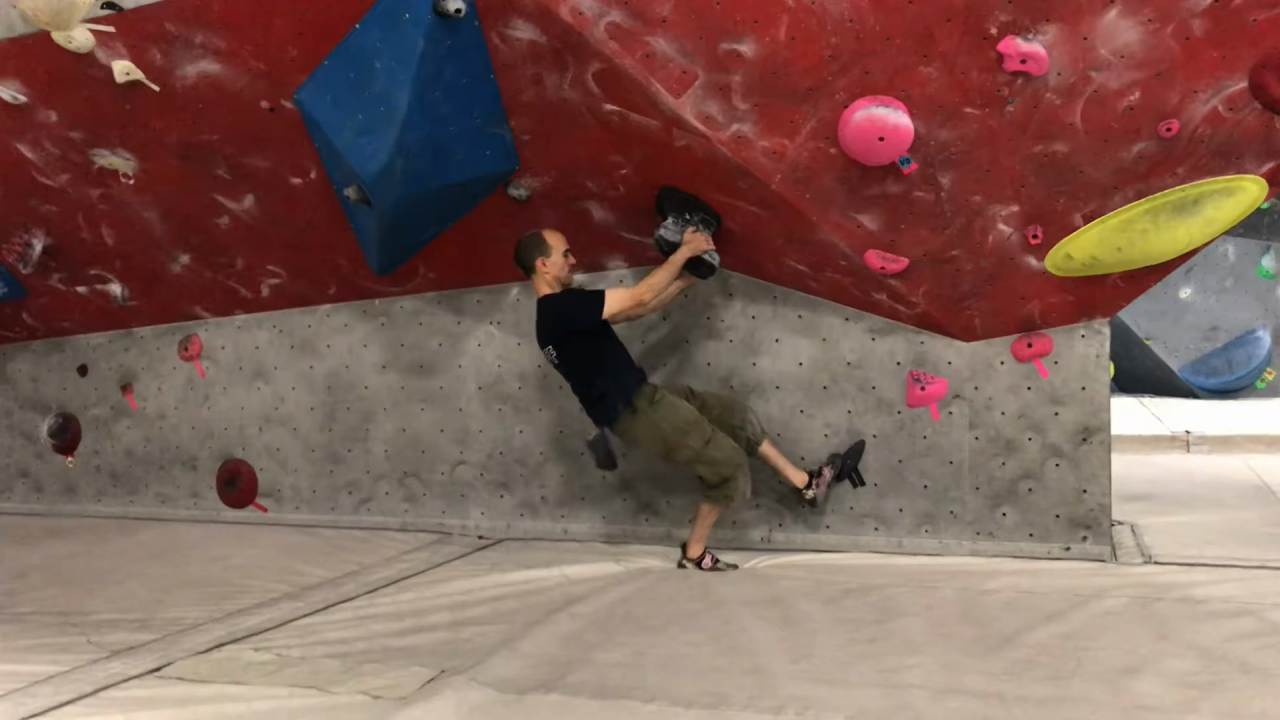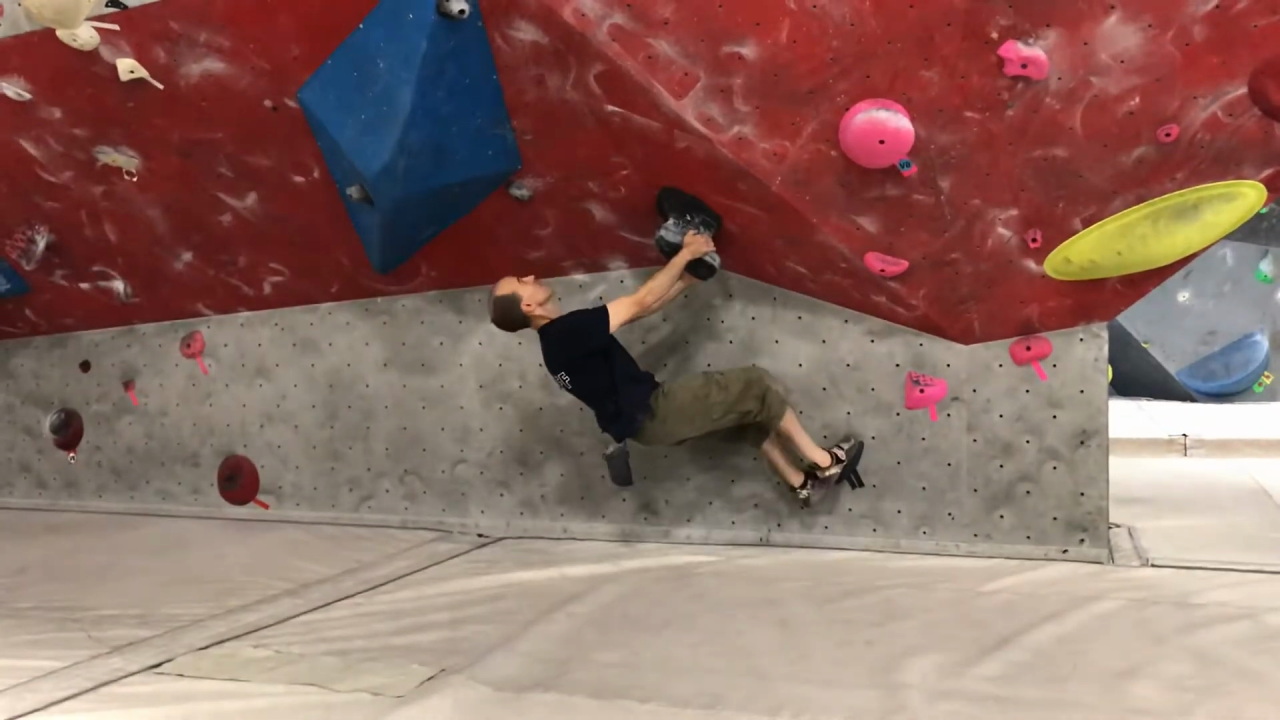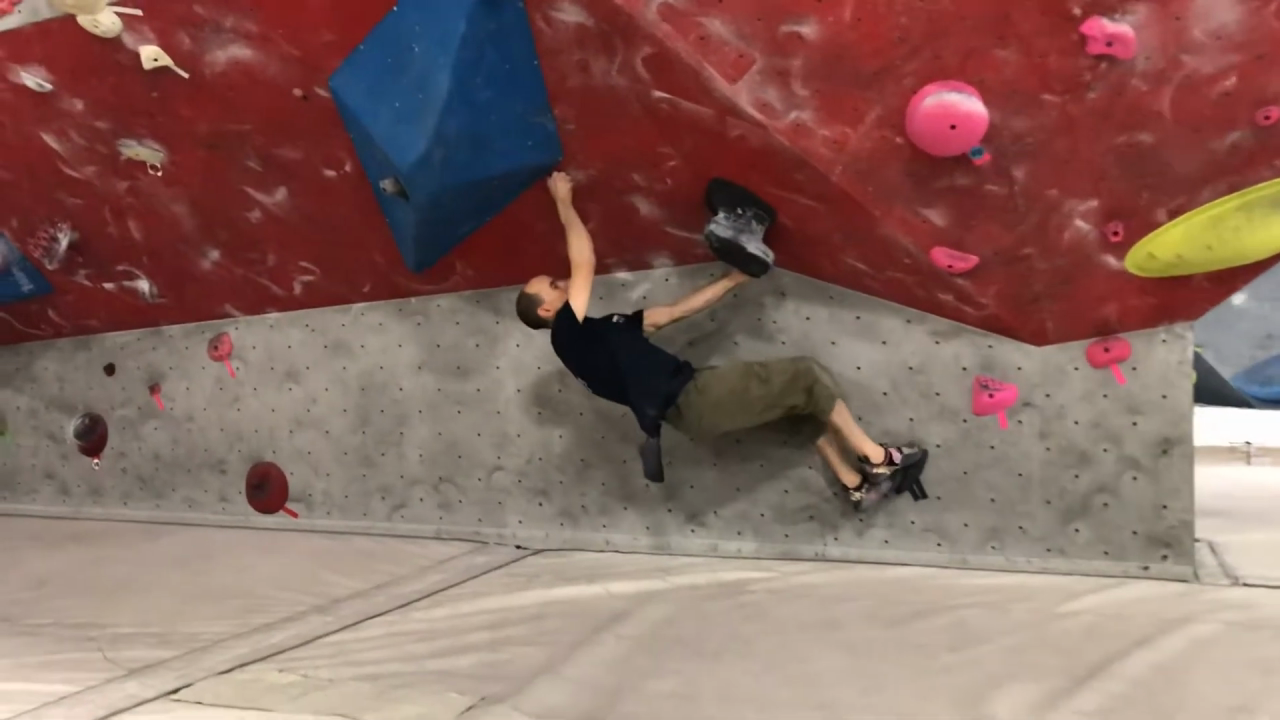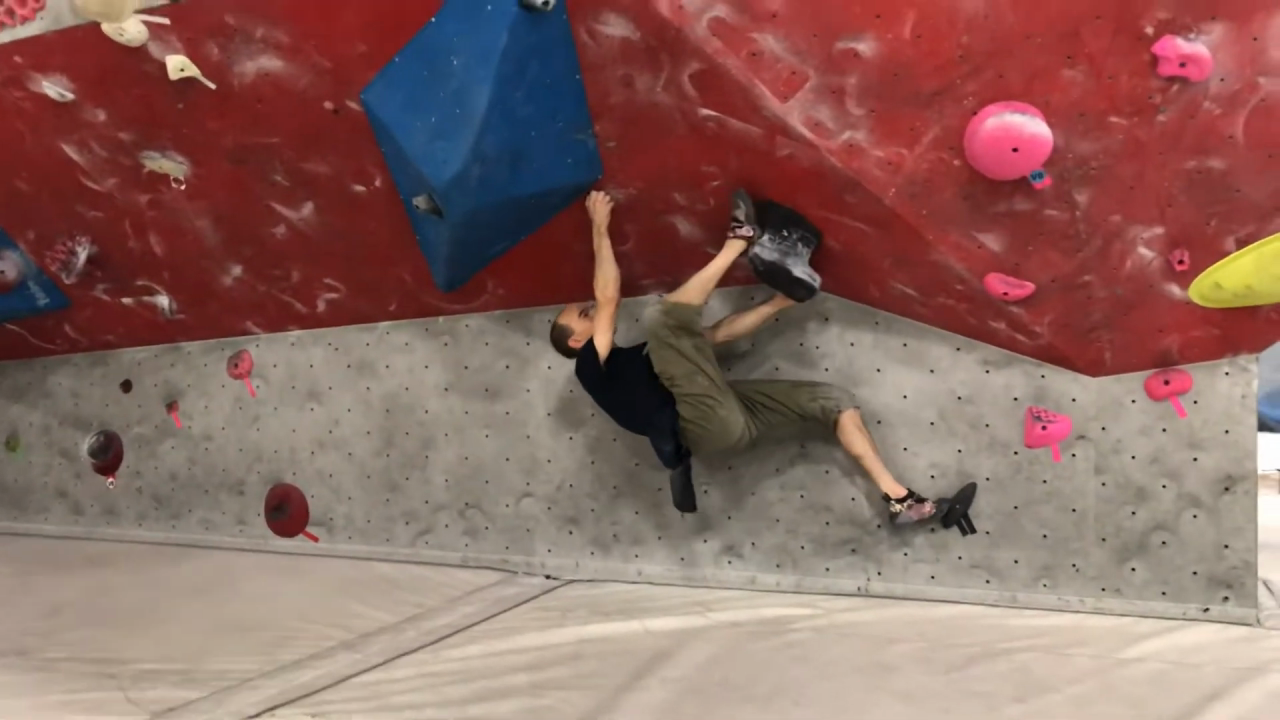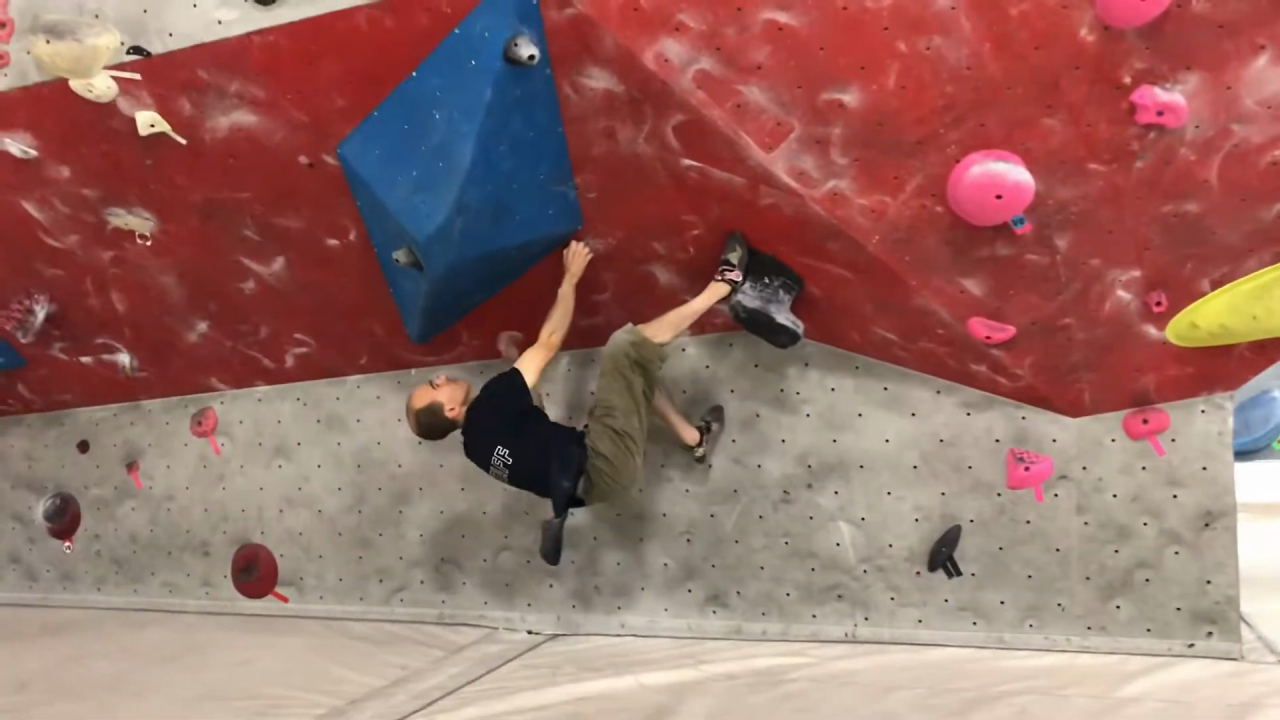
dt=1s
person 1, frame 1
left shoulder: (558, 313)
right shoulder: (561, 307)
left elbow: (635, 310)
right elbow: (638, 299)
left wrist: (688, 277)
right wrist: (685, 251)
left hip: (641, 398)
right hip: (635, 411)
left knee: (737, 416)
right knee: (729, 463)
left ankle: (806, 483)
right ankle: (694, 552)
person 1, frame 2
left shoulder: (562, 337)
right shoulder: (568, 332)
left elbow: (636, 309)
right elbow: (641, 303)
left wrist: (688, 277)
right wrist: (686, 254)
left hip: (648, 416)
right hip: (653, 415)
left knee: (751, 406)
right knee: (757, 386)
left ankle: (801, 483)
right ankle: (820, 460)
person 1, frame 3
left shoulder: (605, 328)
right shoulder: (568, 335)
left elbow: (672, 312)
right elbow: (585, 263)
left wrist: (733, 279)
right wrist: (564, 202)
left hip: (694, 396)
right hip: (694, 404)
left knee: (802, 396)
right knee: (805, 375)
left ankle: (857, 485)
right ankle: (875, 457)
person 1, frame 4
left shoulder: (637, 357)
right shoulder: (592, 369)
left elbow: (714, 334)
right elbow: (608, 298)
left wrist: (777, 304)
right wrist: (600, 228)
left hip: (729, 416)
right hip: (709, 423)
left knee: (832, 400)
right knee: (666, 316)
left ankle: (898, 499)
right ankle: (736, 243)
person 1, frame 5
left shoulder: (477, 445)
right shoulder: (490, 407)
right elbow: (550, 342)
left wrist: (517, 364)
right wrist: (570, 276)
left hip: (593, 478)
right hip: (607, 469)
left knee: (637, 363)
right knee: (625, 345)
left ankle: (693, 438)
right ankle: (721, 284)
